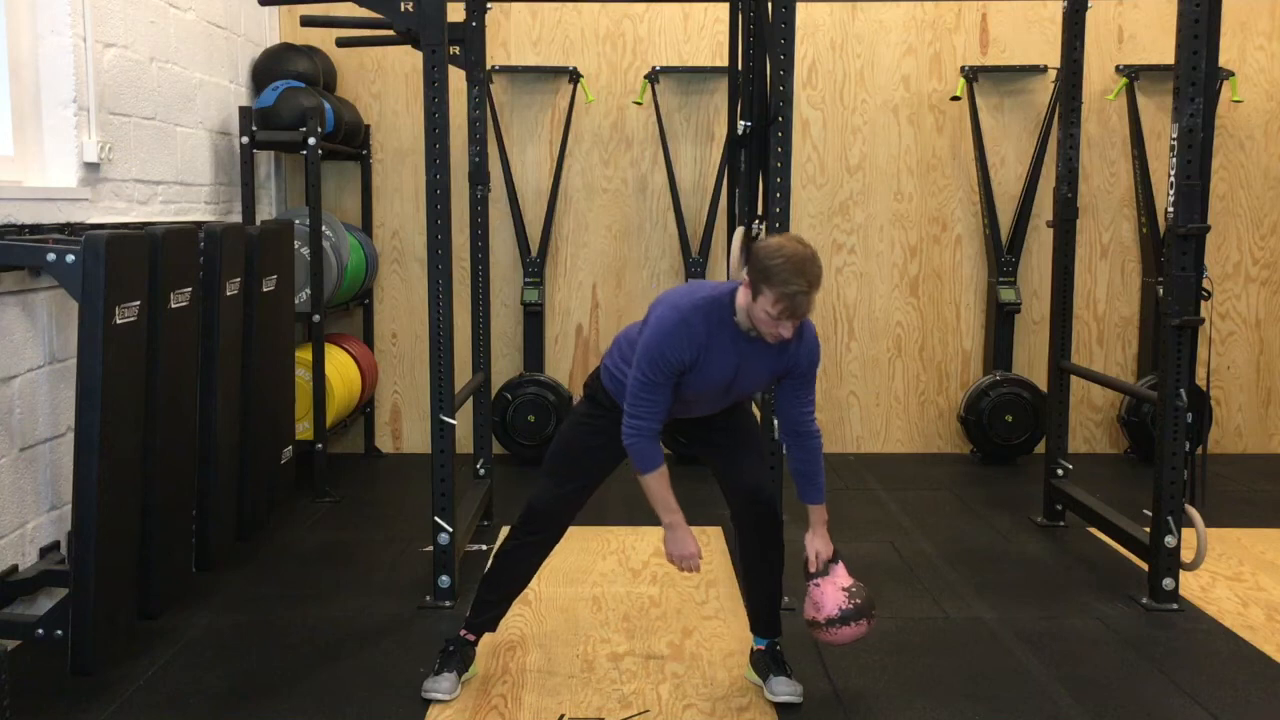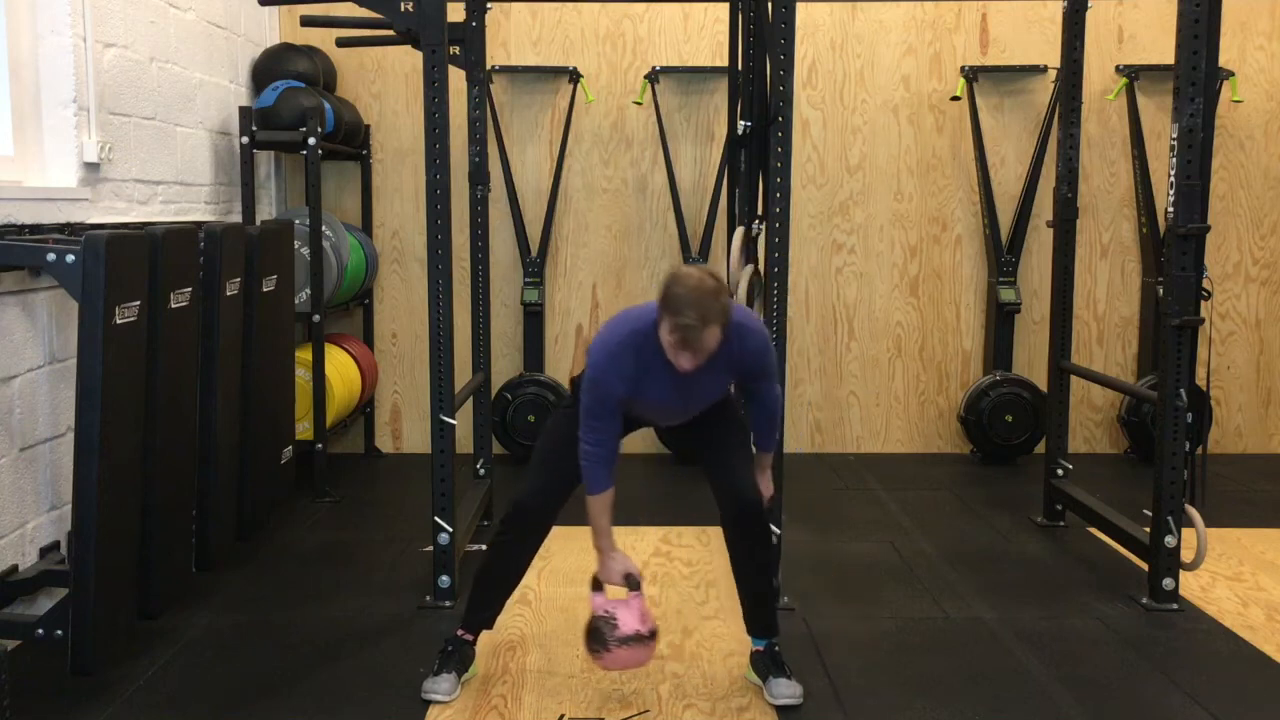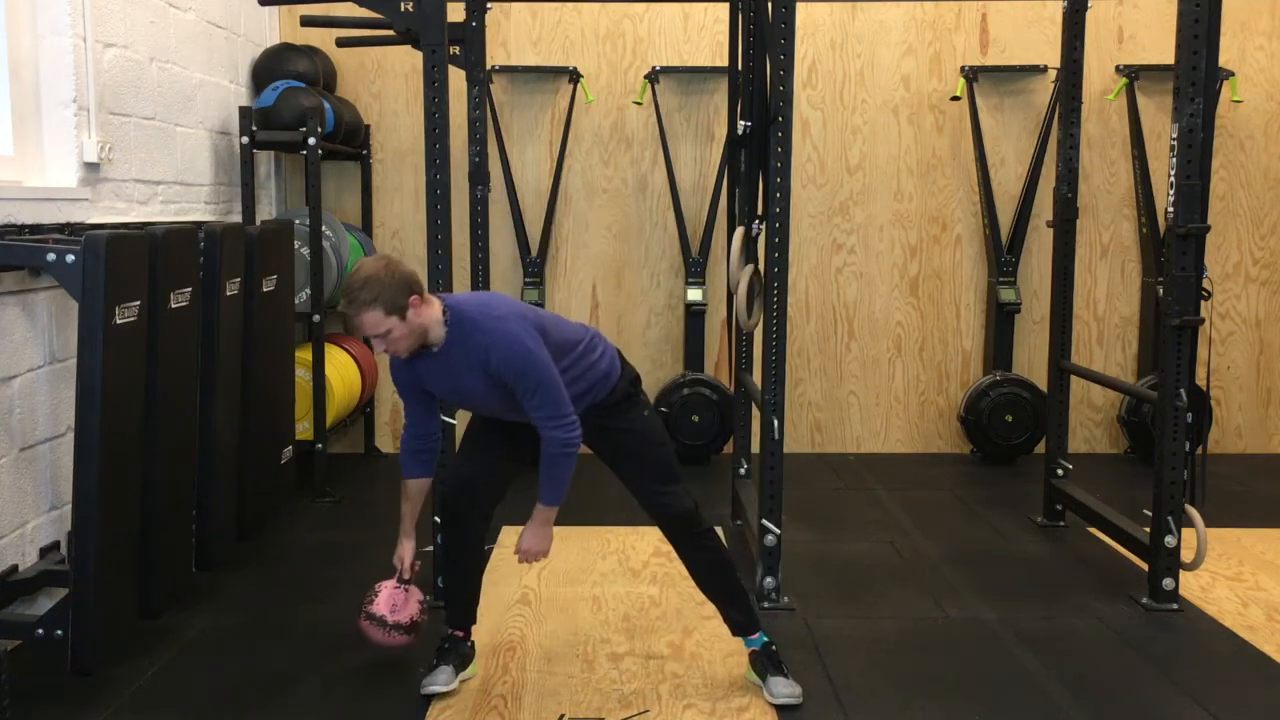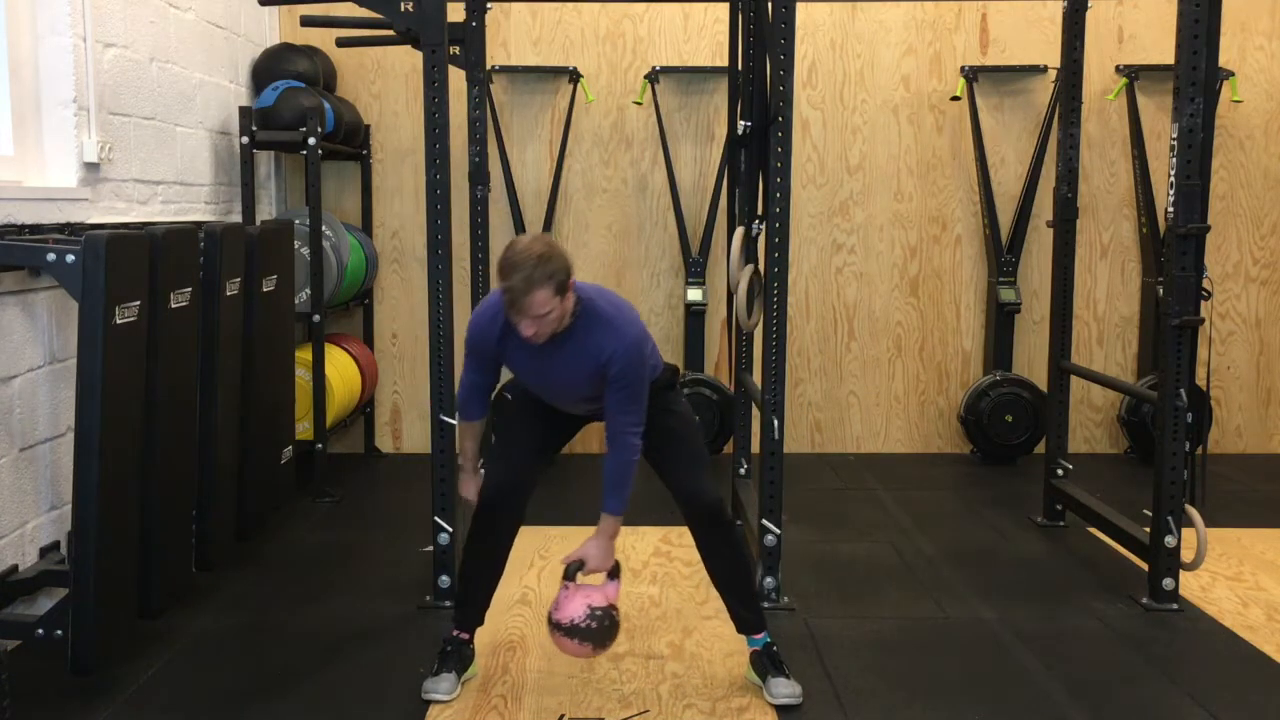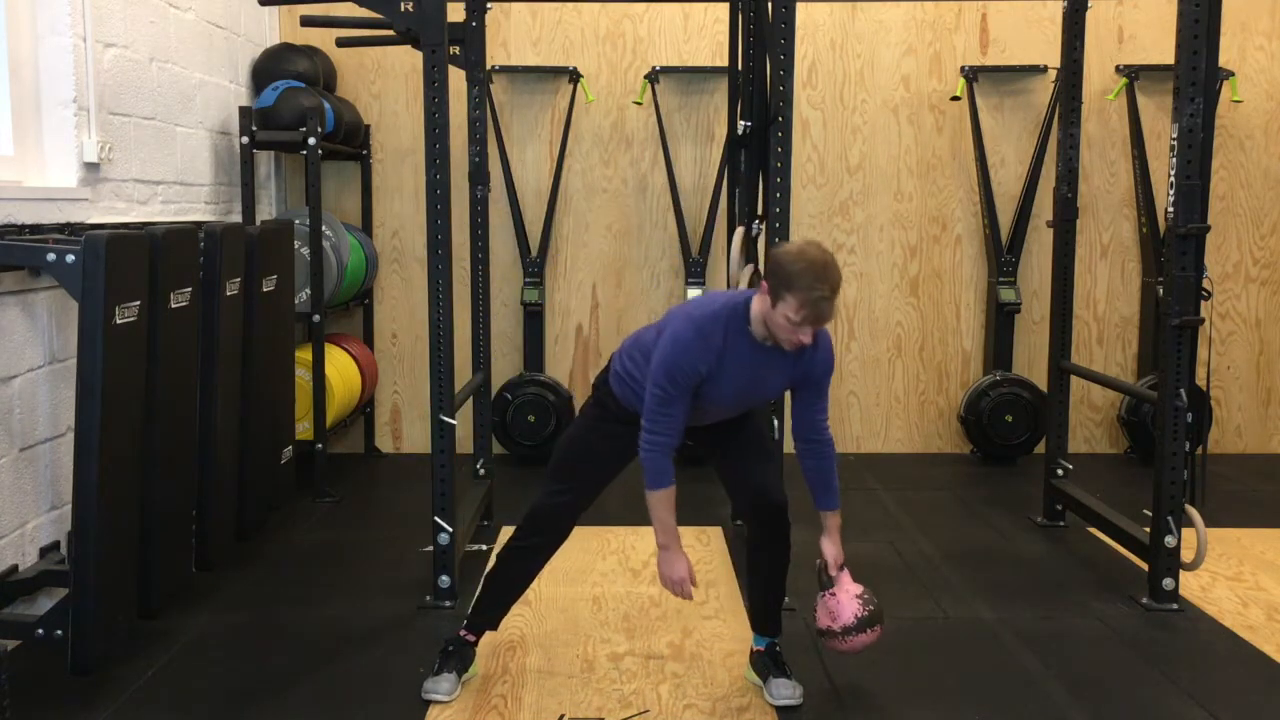
dt=1s
person 1, frame 1
left shoulder: (798, 339)
right shoulder: (680, 318)
left elbow: (800, 428)
right elbow: (639, 431)
left wrist: (817, 525)
right wrist: (674, 526)
left hip: (714, 410)
right hip: (620, 401)
left knee: (761, 503)
right knee: (547, 512)
left ankle: (765, 649)
right ankle: (465, 641)
person 1, frame 2
left shoulder: (748, 335)
right shoulder: (615, 348)
left elbow: (765, 400)
right elbow: (595, 454)
left wrist: (762, 468)
right wrist: (607, 552)
right hip: (610, 397)
left knee: (745, 504)
right knee: (533, 505)
left ankle: (765, 649)
right ankle: (463, 641)
person 1, frame 3
left shoulder: (500, 331)
right shoulder: (409, 359)
left elbow: (563, 432)
right elbow: (420, 443)
left wrist: (542, 522)
right wrist: (406, 533)
left hip: (603, 398)
left knee: (675, 512)
right knee: (460, 498)
left ankle: (757, 645)
right ankle: (458, 641)
person 1, frame 4
left shoulder: (620, 331)
right shoulder: (489, 320)
left elbow: (625, 441)
right elbow: (474, 394)
left wrist: (605, 536)
right wrist: (468, 468)
left hip: (645, 395)
right hip: (543, 400)
left knee: (704, 504)
right knee: (498, 498)
left ankle: (761, 646)
right ankle: (460, 642)
person 1, frame 5
left shoulder: (814, 348)
right shoulder: (695, 332)
left elbow: (814, 437)
right elbow: (657, 445)
left wrist: (831, 529)
right wrist: (669, 549)
right hip: (629, 404)
left knee: (768, 507)
right knee: (553, 513)
left ankle: (766, 650)
right ankle: (466, 641)
